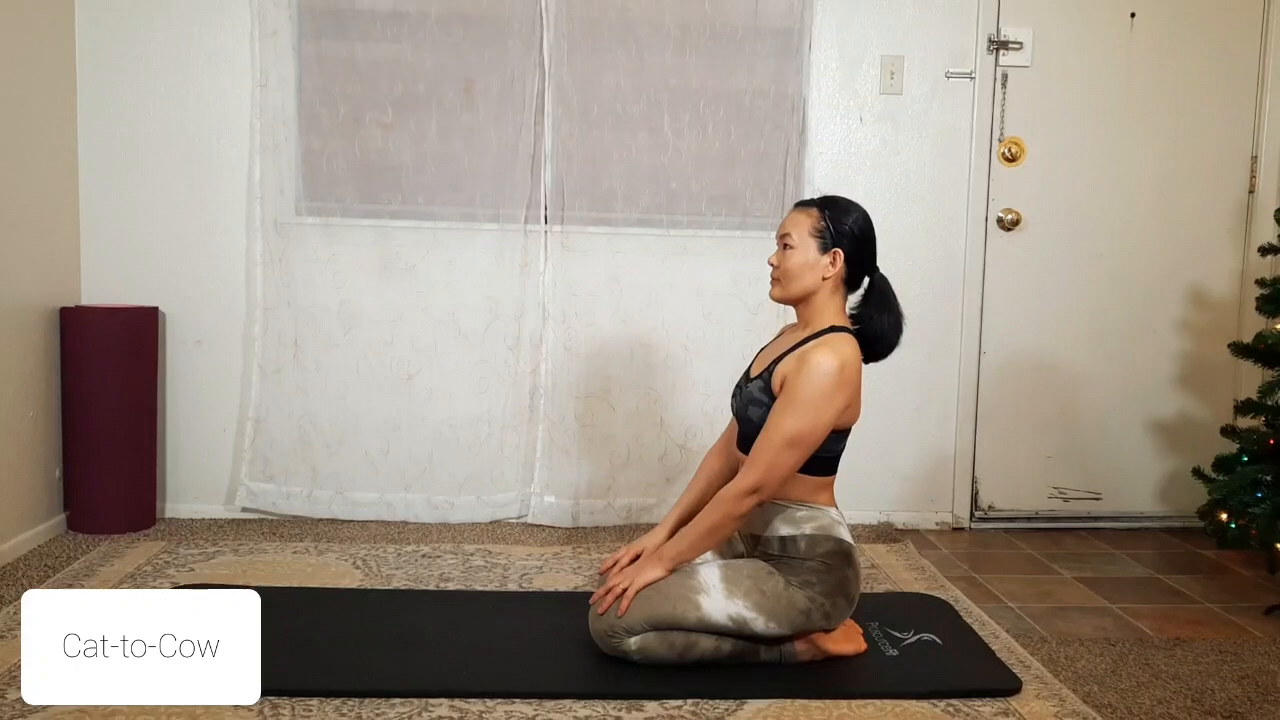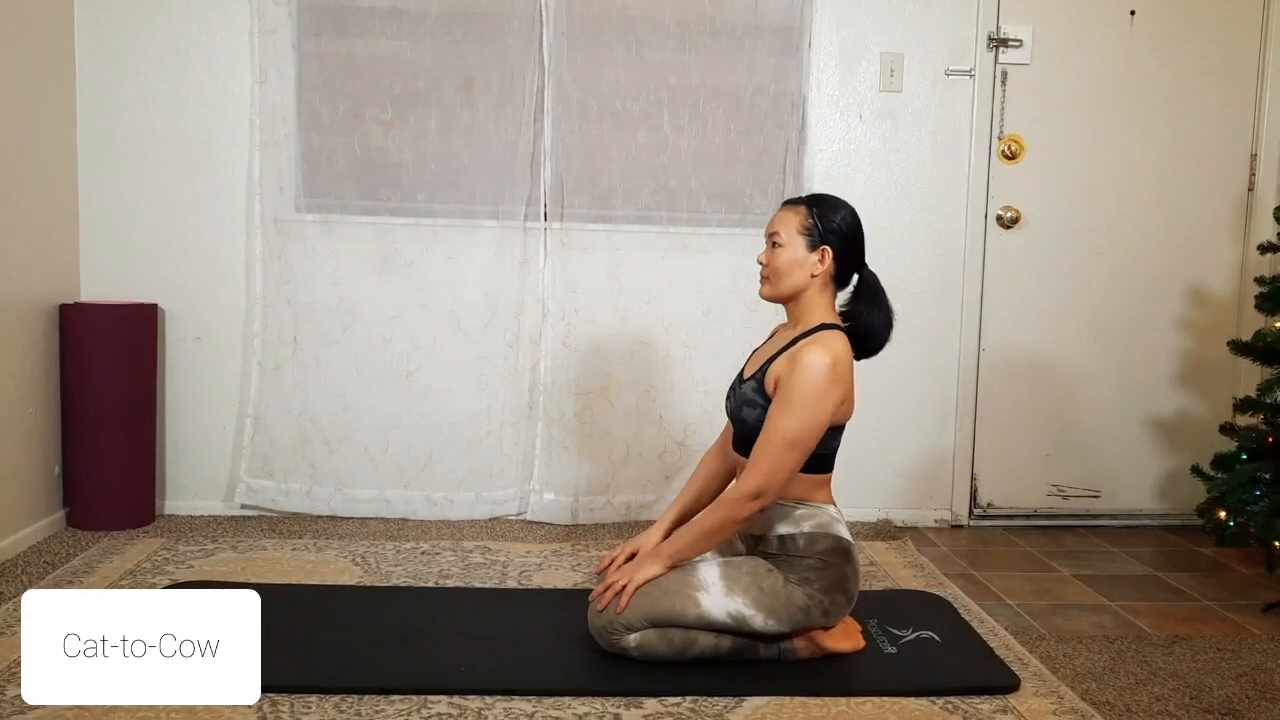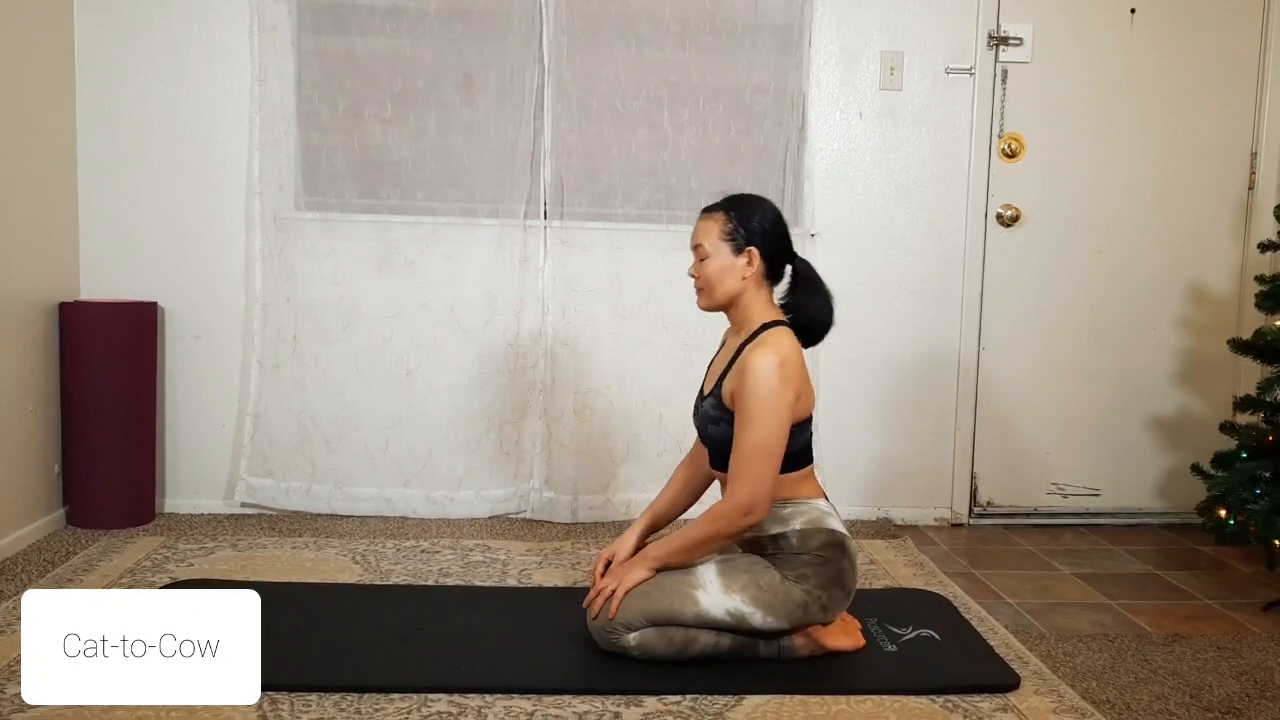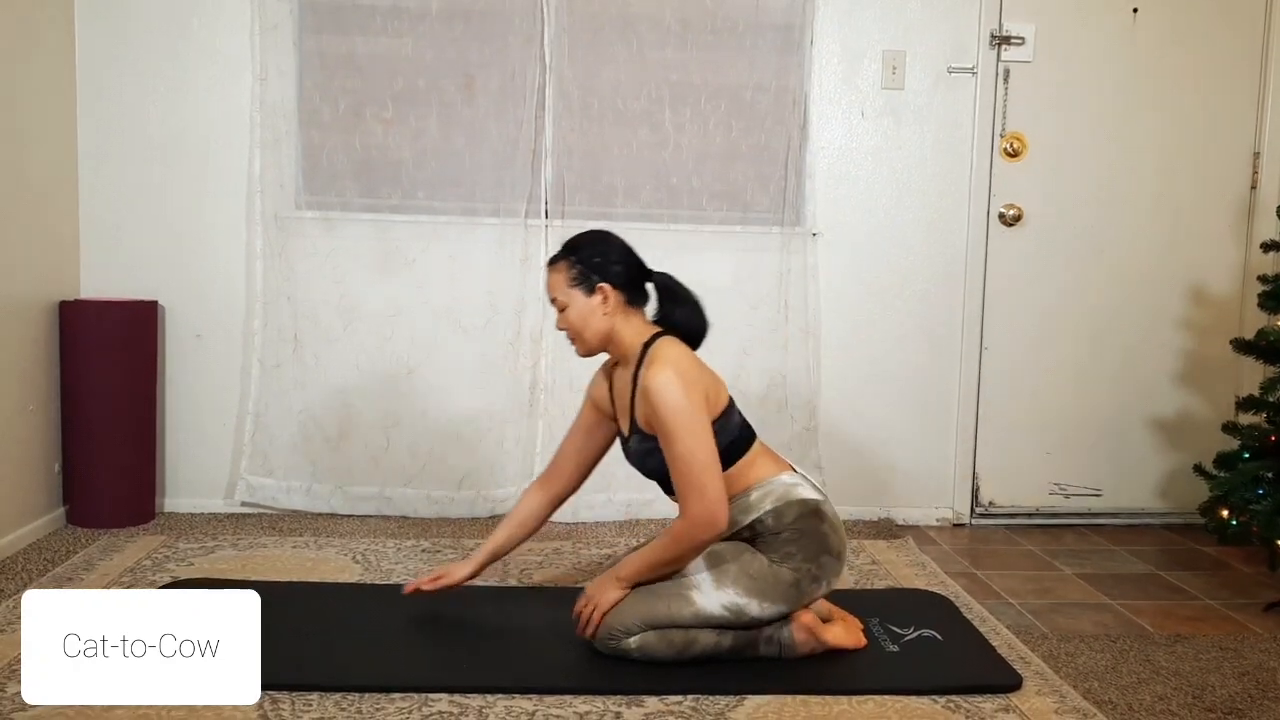
dt=0.5s
person 1, frame 1
left shoulder: (828, 361)
right shoulder: (792, 338)
left elbow: (752, 486)
right elbow: (729, 448)
left wrist: (663, 560)
right wrist: (663, 532)
left hip: (805, 567)
right hip: (758, 539)
left knee: (613, 621)
right knee: (614, 587)
left ankle: (801, 641)
right ankle: (796, 627)
person 1, frame 2
left shoulder: (819, 358)
right shoulder: (786, 338)
left elbow: (755, 490)
right elbow: (727, 449)
left wrist: (662, 557)
right wrist: (660, 529)
left hip: (804, 566)
right hip: (759, 539)
left knee: (613, 617)
right knee: (616, 585)
left ankle: (802, 638)
right ankle: (795, 624)
person 1, frame 3
left shoulder: (768, 360)
right shoulder: (738, 341)
left elbow: (744, 506)
right elbow: (702, 460)
left wrist: (645, 560)
right wrist: (636, 537)
left hip: (801, 563)
right hip: (762, 544)
left knee: (614, 619)
right knee: (613, 587)
left ankle: (796, 637)
right ankle: (793, 619)
person 1, frame 4
left shoulder: (663, 378)
right shoulder: (612, 380)
left elbow: (705, 519)
right elbow: (552, 484)
left wrist: (619, 580)
right wrist: (473, 564)
left hip: (791, 539)
right hip: (749, 533)
left knee: (614, 627)
right knee: (608, 596)
left ankle: (793, 632)
right ankle: (780, 604)
